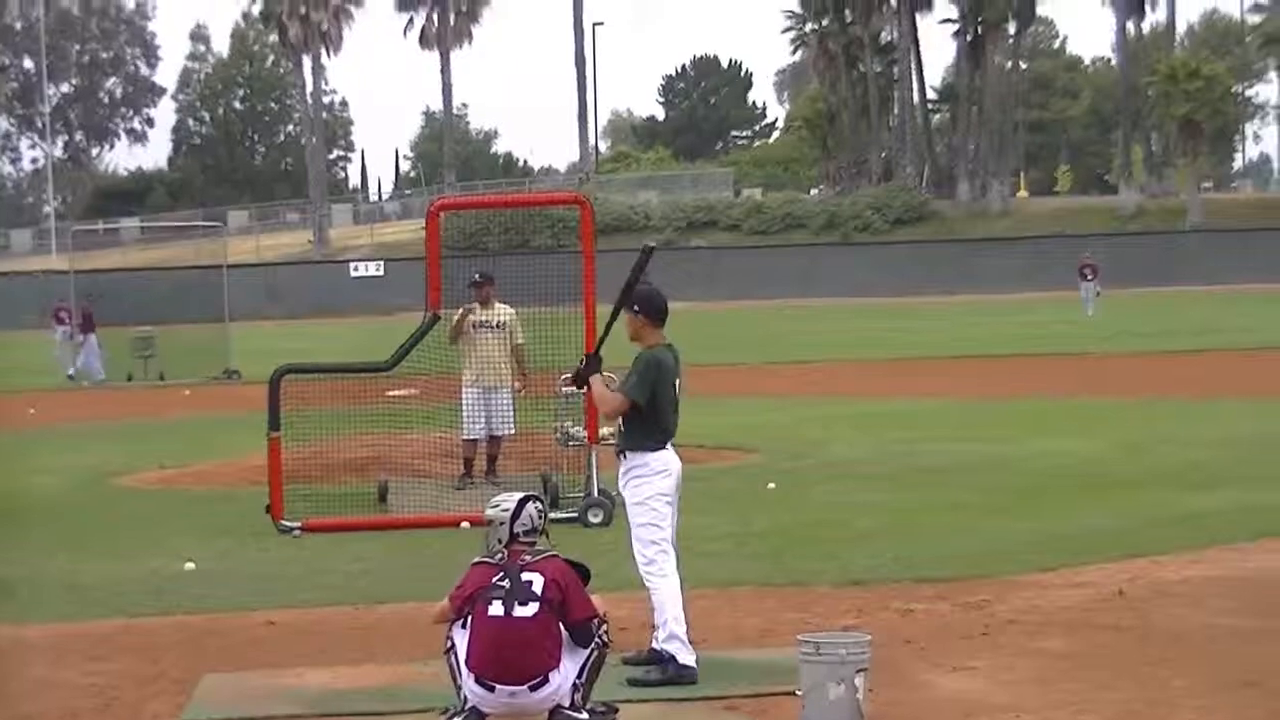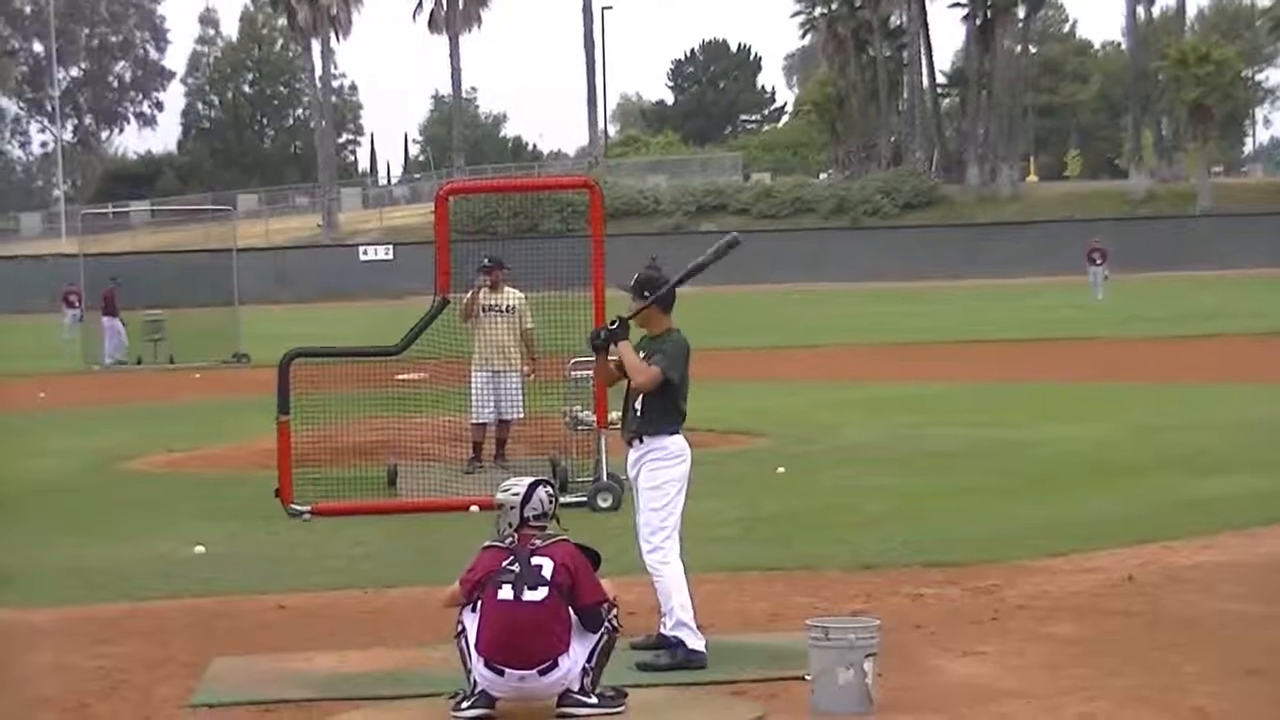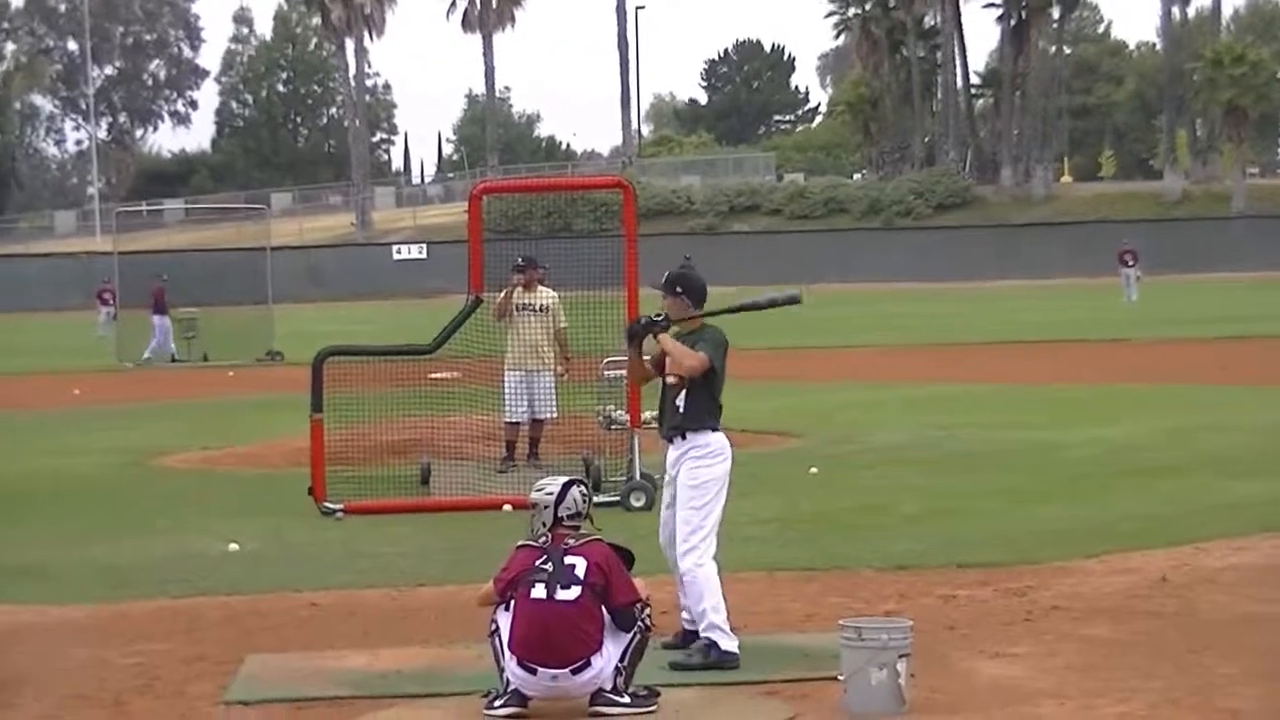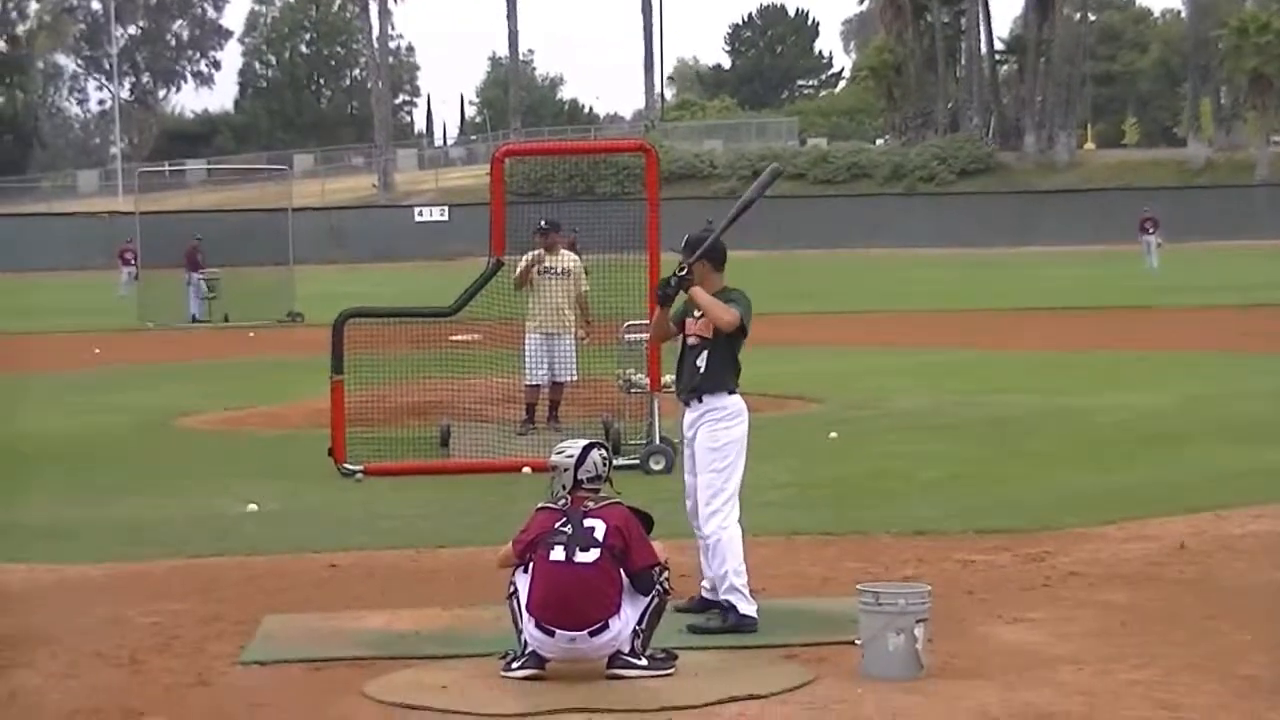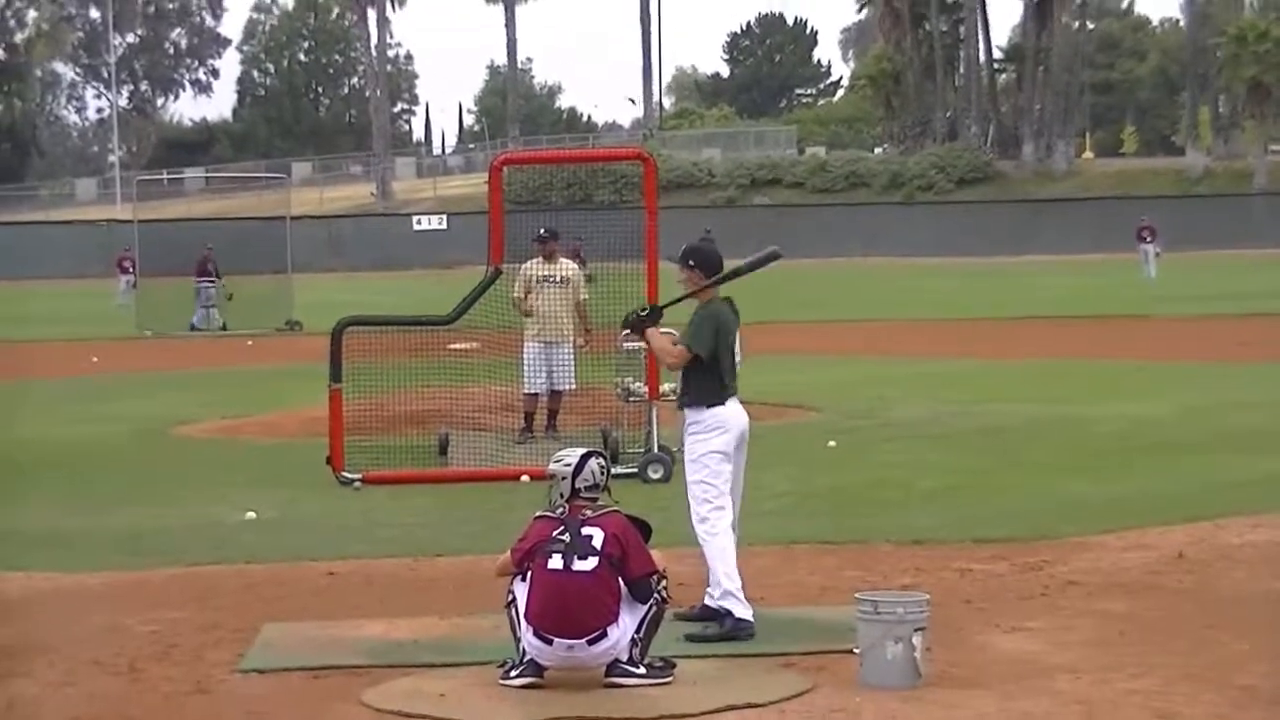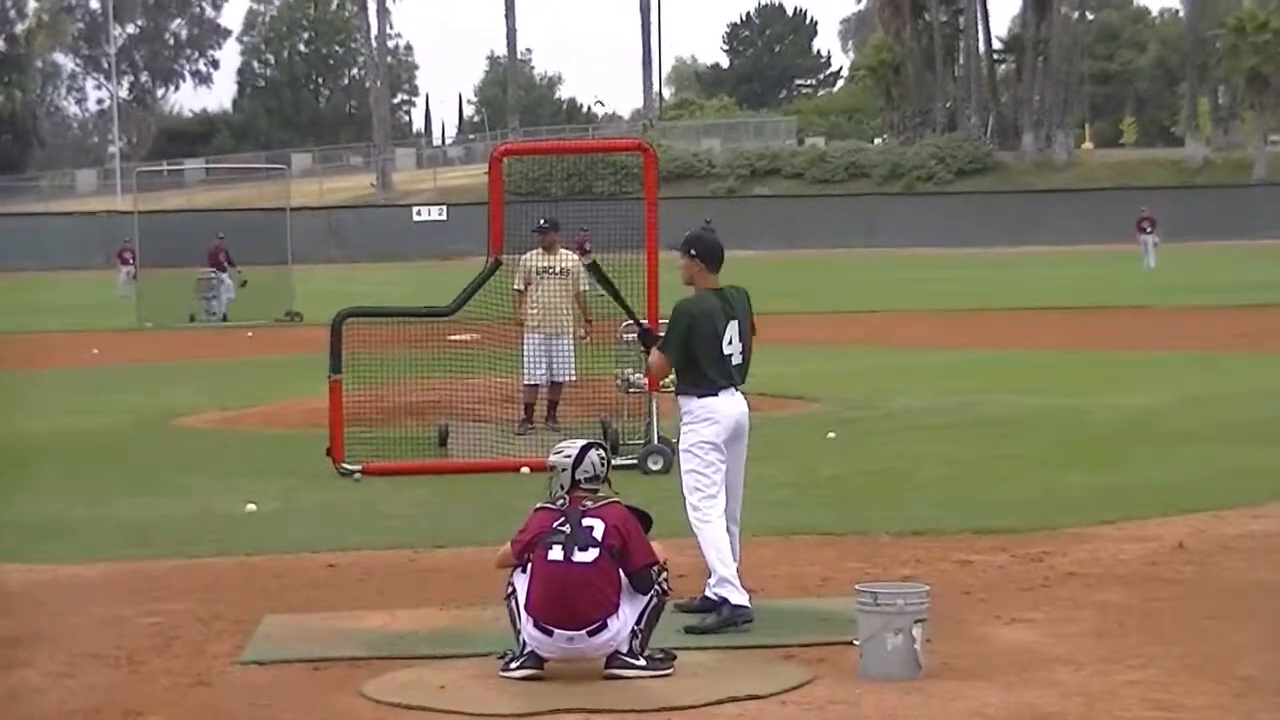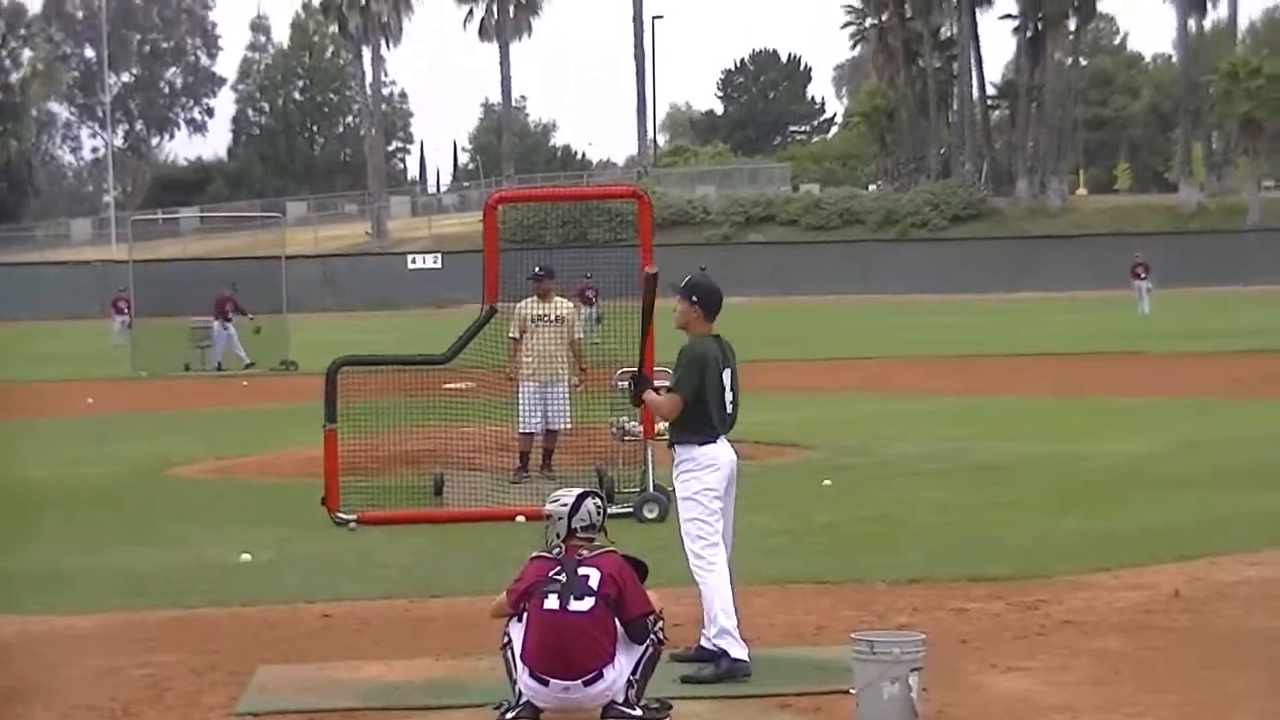
dt=0.3s
person 1, frame 1
left shoulder: (651, 361)
right shoulder: (664, 356)
left elbow: (610, 409)
right elbow: (624, 399)
left wrist: (593, 374)
right wrist: (594, 379)
left hip: (647, 468)
right hip: (655, 462)
left knee: (655, 563)
right knee: (660, 559)
left ankle: (679, 658)
right ankle: (666, 643)
person 1, frame 2
left shoulder: (674, 344)
right shoulder: (647, 342)
left elbow: (643, 380)
right elbow: (608, 379)
left wrist: (621, 341)
right wrist: (602, 350)
left hip: (661, 453)
right hip: (646, 452)
left knee: (659, 549)
right knee: (661, 546)
left ankle: (688, 644)
right ankle: (673, 629)
person 1, frame 3
left shoulder: (712, 338)
right shoulder: (675, 342)
left elbow: (692, 365)
right elbow: (639, 377)
left wrist: (661, 333)
right wrist: (635, 344)
left hip: (703, 450)
right hip: (678, 450)
left knee: (693, 551)
right knee: (673, 543)
left ankle: (721, 644)
right ankle: (696, 621)
person 1, frame 4
left shoulder: (735, 299)
right shoulder: (694, 304)
left elbow: (728, 321)
right elbow: (658, 335)
left wrist: (690, 288)
right wrist: (663, 303)
left hip: (720, 413)
right hip: (695, 412)
left knee: (718, 513)
right knee: (699, 509)
left ankle: (740, 608)
right ankle: (715, 590)
person 1, frame 5
left shoulder: (708, 316)
right shoulder: (725, 309)
left elbow: (675, 359)
right elbow: (683, 349)
left wrist: (647, 329)
right wrist: (650, 329)
left hip: (709, 423)
right hip: (730, 415)
left knee: (711, 520)
right knee: (722, 517)
left ankle: (736, 613)
right ankle: (719, 599)
person 1, frame 6
left shoulder: (688, 309)
right shoulder: (740, 298)
left elbow: (659, 369)
left wrist: (653, 346)
left hip: (705, 412)
right hip: (735, 404)
left knee: (704, 509)
right knee: (727, 508)
left ankle: (733, 599)
right ankle: (721, 590)
person 1, frame 7
left shoulder: (694, 351)
right shoulder: (720, 348)
left elbow: (671, 409)
left wrist: (644, 392)
right wrist: (654, 393)
left hip: (699, 460)
right hip: (715, 453)
left knee: (707, 557)
right knee: (712, 554)
left ankle: (732, 653)
right ankle: (714, 640)
person 2, frame 1
left shoulder: (479, 570)
right shoulder: (556, 568)
left elbow: (438, 616)
right elbow: (585, 635)
right wrist: (594, 609)
left hip: (484, 695)
right hip: (541, 695)
left knee: (458, 625)
right knee: (595, 626)
person 2, frame 2
left shoulder: (491, 554)
right shoulder: (566, 552)
left elbow: (449, 599)
right elbow: (596, 620)
right wrist: (605, 595)
left hip: (494, 680)
right hip: (552, 679)
left knee: (468, 608)
right knee: (606, 610)
left ankle: (479, 693)
right ankle: (579, 691)
person 2, frame 3
left shoulder: (524, 553)
right shoulder: (600, 552)
left elbow: (483, 598)
right elbow: (628, 619)
right wrist: (636, 593)
left hip: (526, 677)
right hip: (585, 678)
left knee: (503, 608)
right knee: (639, 609)
left ankle: (511, 692)
right ankle: (610, 691)
person 2, frame 4
left shoulder: (543, 515)
right shoulder: (619, 515)
left elbow: (502, 560)
right elbow: (647, 584)
right wrist: (654, 556)
left hip: (544, 640)
right hip: (602, 640)
left knee: (521, 570)
right knee: (658, 572)
left ankle: (529, 655)
right ankle: (628, 653)
person 2, frame 5
left shoulder: (541, 524)
right shoulder: (617, 523)
left elbow: (501, 568)
right elbow: (644, 591)
right wrist: (646, 561)
left hip: (543, 648)
right hip: (601, 648)
left knee: (520, 579)
right knee: (655, 581)
left ankle: (527, 663)
right ankle: (626, 662)
person 2, frame 6
left shoulder: (542, 516)
right shoulder: (617, 514)
left elbow: (501, 560)
right elbow: (644, 583)
left hip: (544, 640)
right hip: (601, 640)
left knee: (519, 571)
right knee: (656, 573)
left ankle: (528, 655)
right ankle: (627, 653)
person 2, frame 7
left shoulder: (539, 564)
right shoulder: (613, 564)
left elbow: (496, 610)
right elbow: (640, 634)
left hip: (539, 688)
right hip: (596, 688)
left knee: (517, 620)
right knee: (652, 616)
person 3, frame 1
left shoulder: (508, 313)
right shoulder: (465, 313)
left elbow: (517, 346)
right elbow: (452, 339)
left wrist: (521, 374)
right wrist: (463, 316)
left hip: (501, 381)
right hip: (473, 381)
left knee: (497, 429)
right knee: (471, 429)
left ankle: (491, 470)
right ankle: (467, 473)
person 3, frame 2
left shoulder: (517, 297)
right shoulder: (475, 295)
left elbow: (526, 330)
right elbow: (464, 317)
left wrist: (531, 358)
right wrist: (477, 290)
left hip: (510, 365)
right hip: (482, 365)
left knee: (506, 413)
right knee: (479, 413)
left ankle: (500, 454)
right ankle: (476, 456)
person 3, frame 3
left shoulder: (551, 296)
right shoulder: (509, 295)
left elbow: (560, 329)
right elbow: (498, 315)
left wrist: (564, 358)
right wrist: (512, 289)
left hip: (543, 364)
right hip: (515, 364)
left knee: (539, 412)
right knee: (512, 412)
left ankle: (533, 453)
right ankle: (509, 455)
person 3, frame 4
left shoulder: (573, 260)
right shoulder: (530, 259)
left elbow: (581, 293)
right elbow: (518, 285)
left wrist: (585, 321)
right wrist: (530, 266)
left hip: (564, 327)
right hip: (537, 327)
left knee: (560, 375)
right knee: (533, 375)
left ankle: (553, 415)
right ankle: (529, 418)
person 3, frame 5
left shoulder: (572, 269)
right shoulder: (528, 268)
left elbow: (580, 301)
right elbow: (518, 296)
left wrist: (585, 329)
right wrist: (522, 307)
left hip: (563, 335)
right hip: (535, 336)
left knee: (558, 384)
right knee: (532, 384)
left ankle: (551, 424)
right ankle: (527, 427)
person 3, frame 6
left shoulder: (572, 260)
right shoulder: (528, 259)
left elbow: (579, 292)
right elbow: (519, 289)
left wrist: (586, 320)
right wrist: (519, 311)
left hip: (563, 327)
right hip: (535, 327)
left knee: (558, 375)
right knee: (532, 375)
left ankle: (551, 415)
right ankle: (527, 418)
person 3, frame 7
left shoulder: (567, 307)
right shoulder: (523, 307)
left elbow: (574, 340)
right elbow: (515, 338)
left wrist: (580, 367)
right wrist: (511, 364)
left hip: (558, 374)
right hip: (530, 374)
left knee: (554, 422)
right knee: (527, 423)
left ankle: (547, 464)
right ankle: (523, 466)
